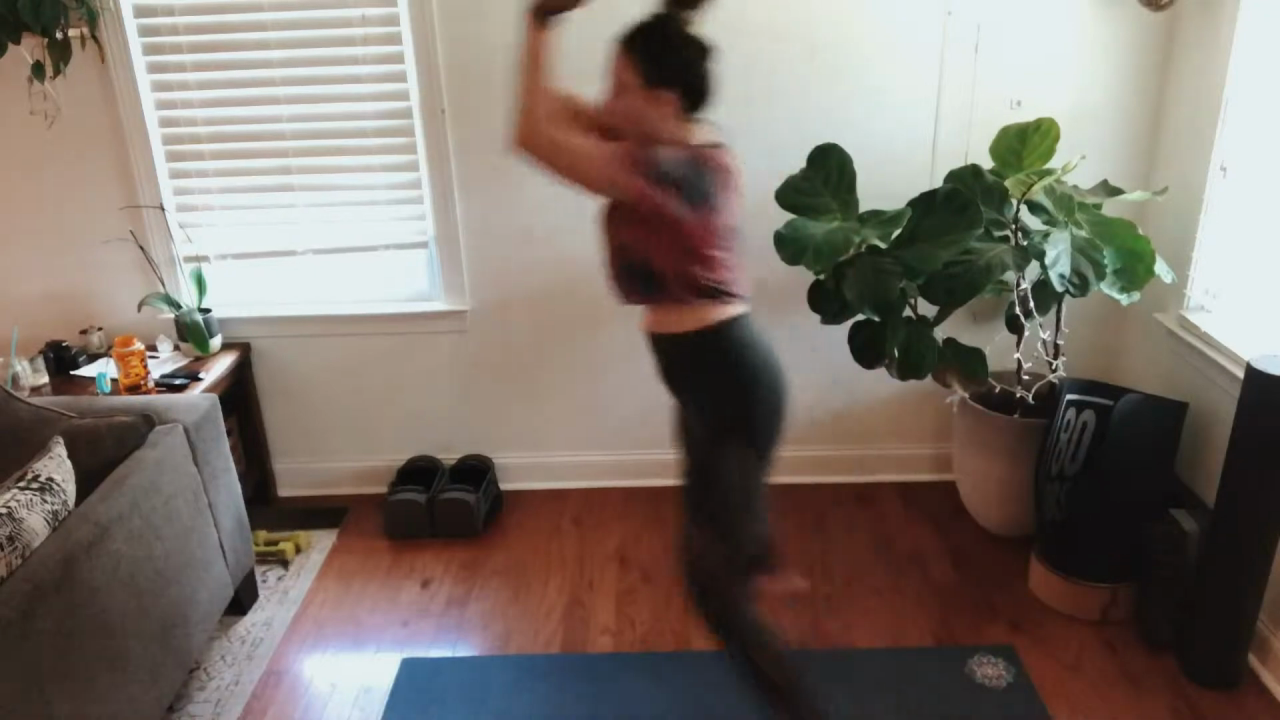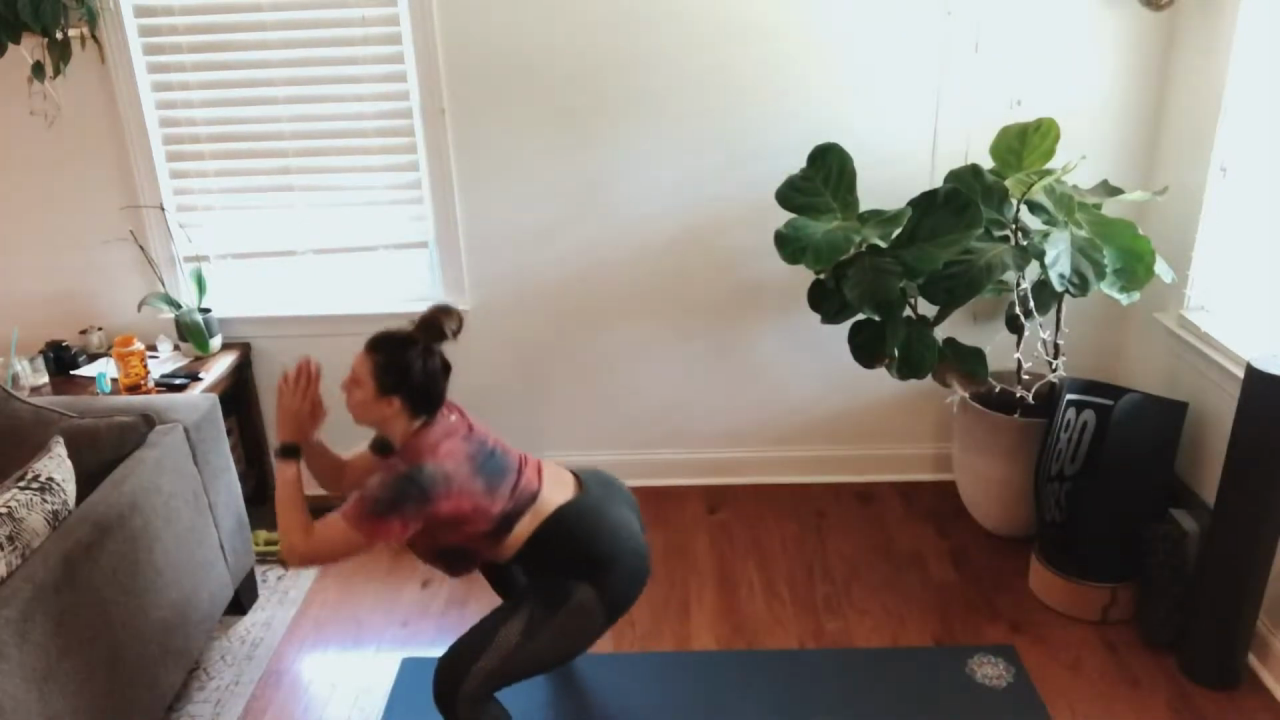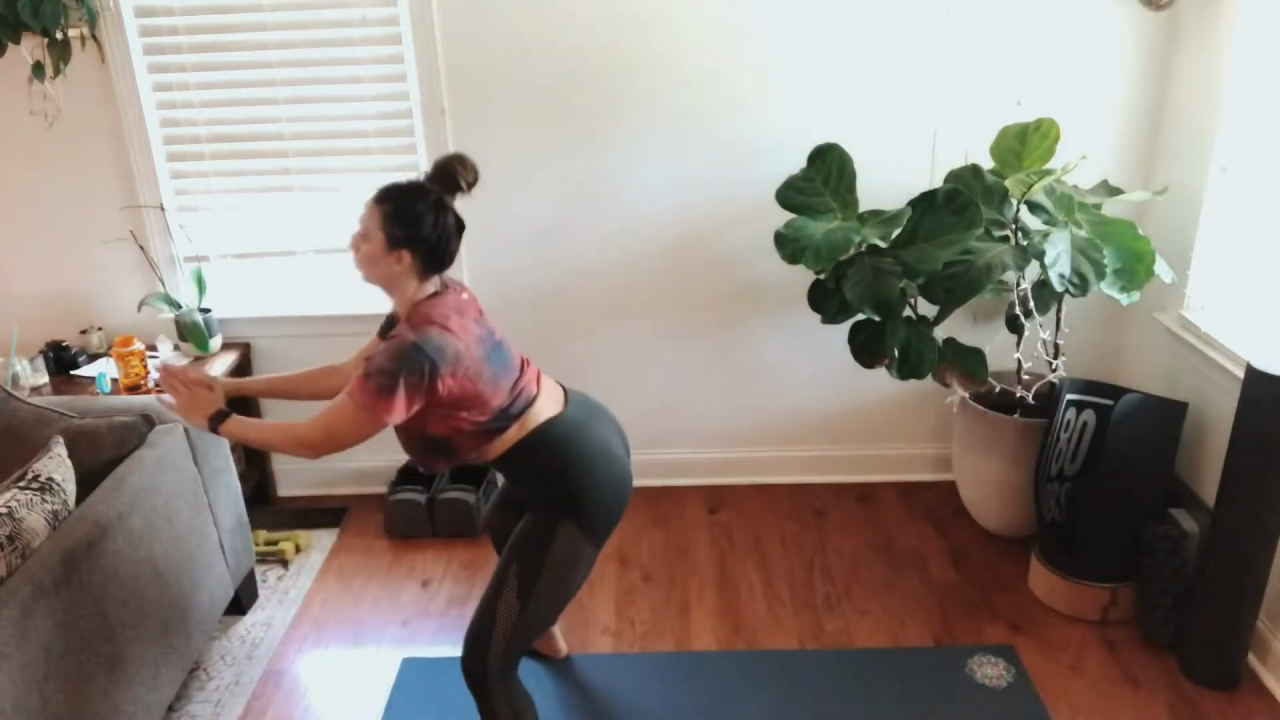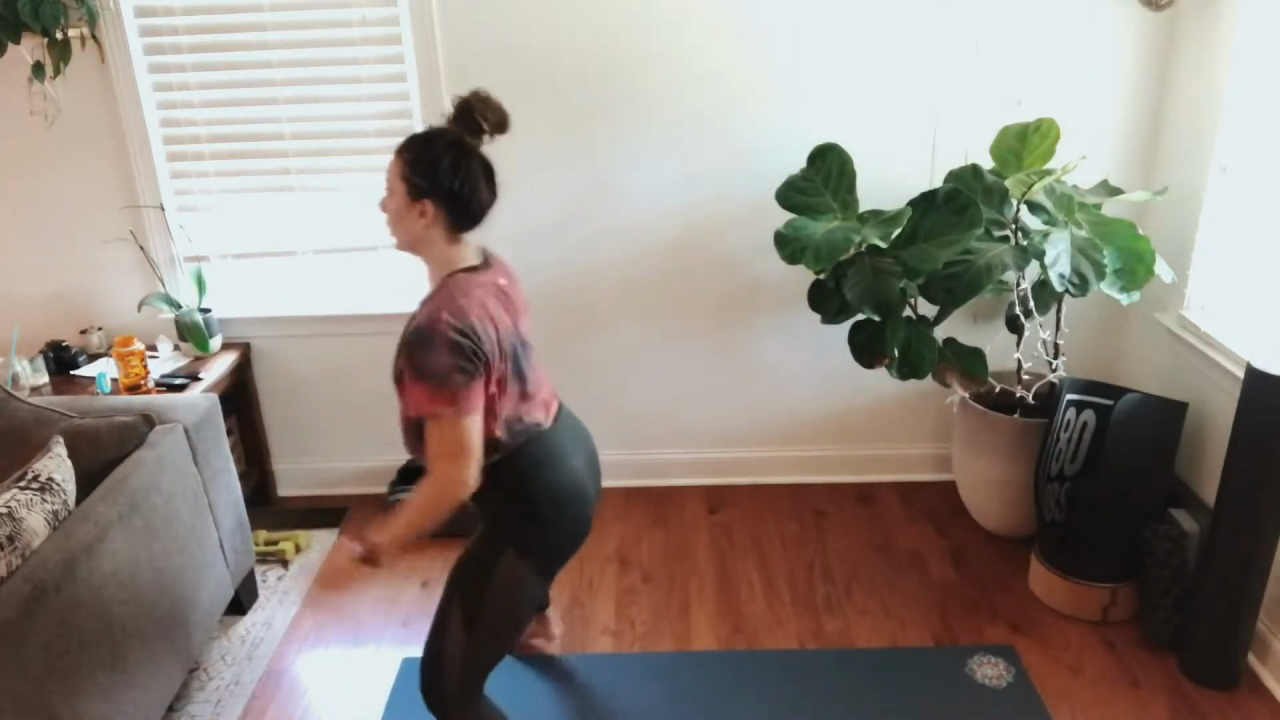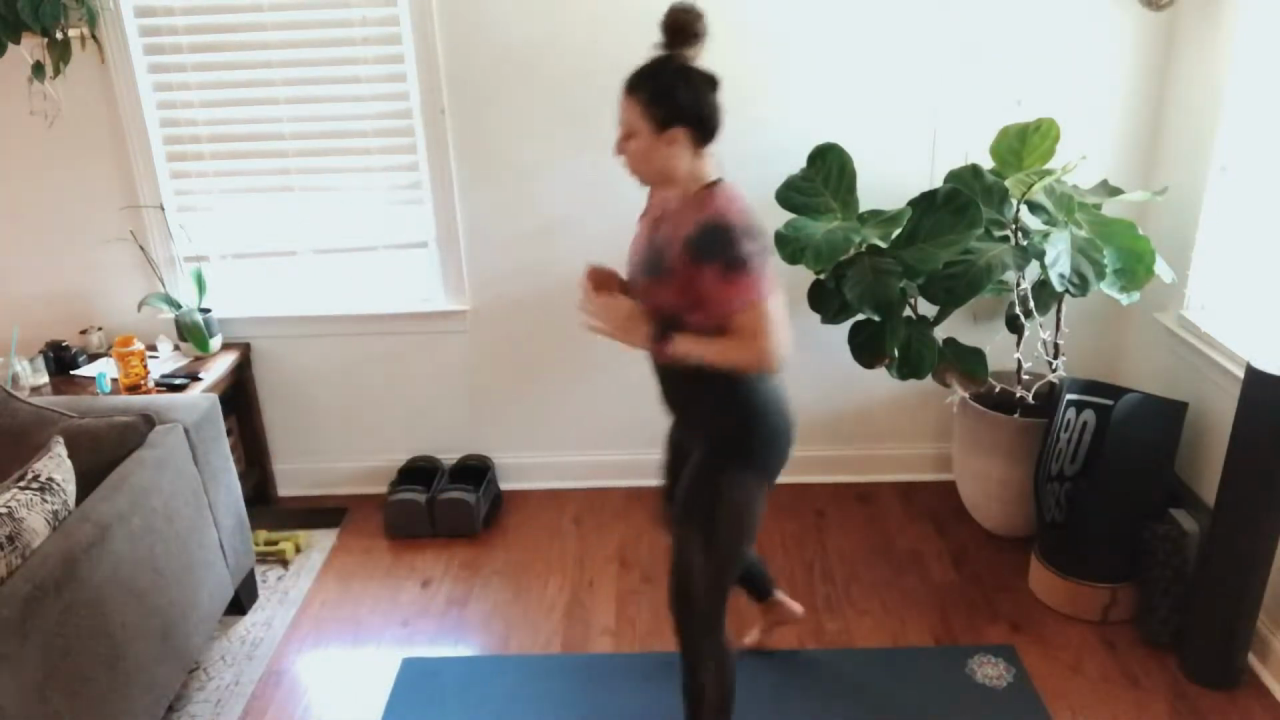
dt=1s
person 1, frame 1
left shoulder: (670, 171)
right shoulder: (682, 154)
left elbow: (535, 137)
right elbow: (555, 115)
left hip: (725, 382)
right hip: (724, 372)
left knee: (716, 592)
right knee: (722, 509)
right ankle: (754, 564)
person 1, frame 2
left shoulder: (410, 479)
right shoulder: (434, 421)
left elbow: (299, 549)
right elbow: (342, 478)
left wrist: (287, 447)
right wrist: (305, 435)
left hip: (601, 564)
right hip: (602, 499)
left knee: (457, 686)
right ankle: (545, 634)
person 1, frame 3
left shoulder: (416, 349)
right shoulder: (438, 300)
left elbow: (314, 440)
right elbow: (349, 377)
left wrist: (217, 420)
right wrist: (234, 385)
left hip: (580, 481)
right hip: (584, 435)
left knee: (485, 662)
right knee: (504, 525)
right ankle: (543, 632)
person 1, frame 4
left shoulder: (439, 329)
right shoulder: (489, 269)
left elbow: (454, 480)
left wrist: (369, 550)
left hip: (541, 497)
right hip: (568, 455)
right knee: (513, 561)
right ankle: (538, 623)
person 1, frame 5
left shoulder: (721, 227)
right shoulder: (666, 200)
left elbow: (767, 351)
left wrist: (652, 336)
right wrist: (624, 293)
left hip: (739, 425)
right hip: (701, 414)
left knee: (694, 613)
right knee: (689, 517)
right ankle: (774, 602)
